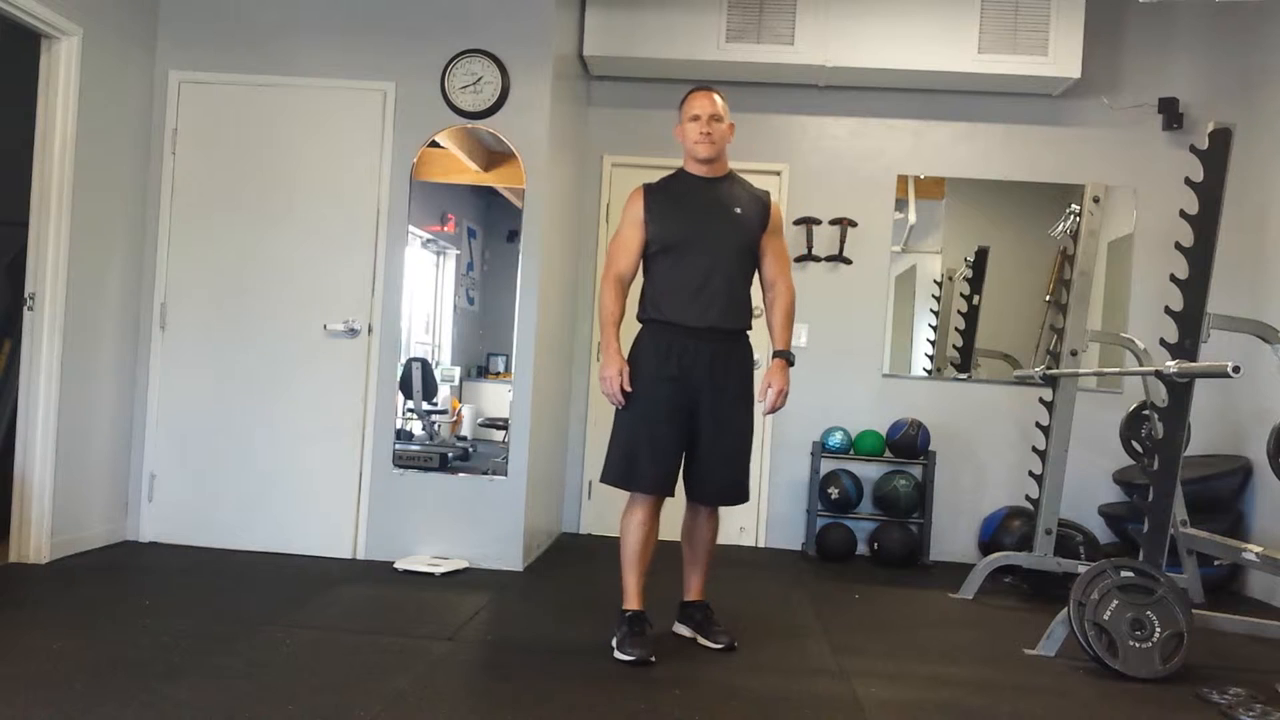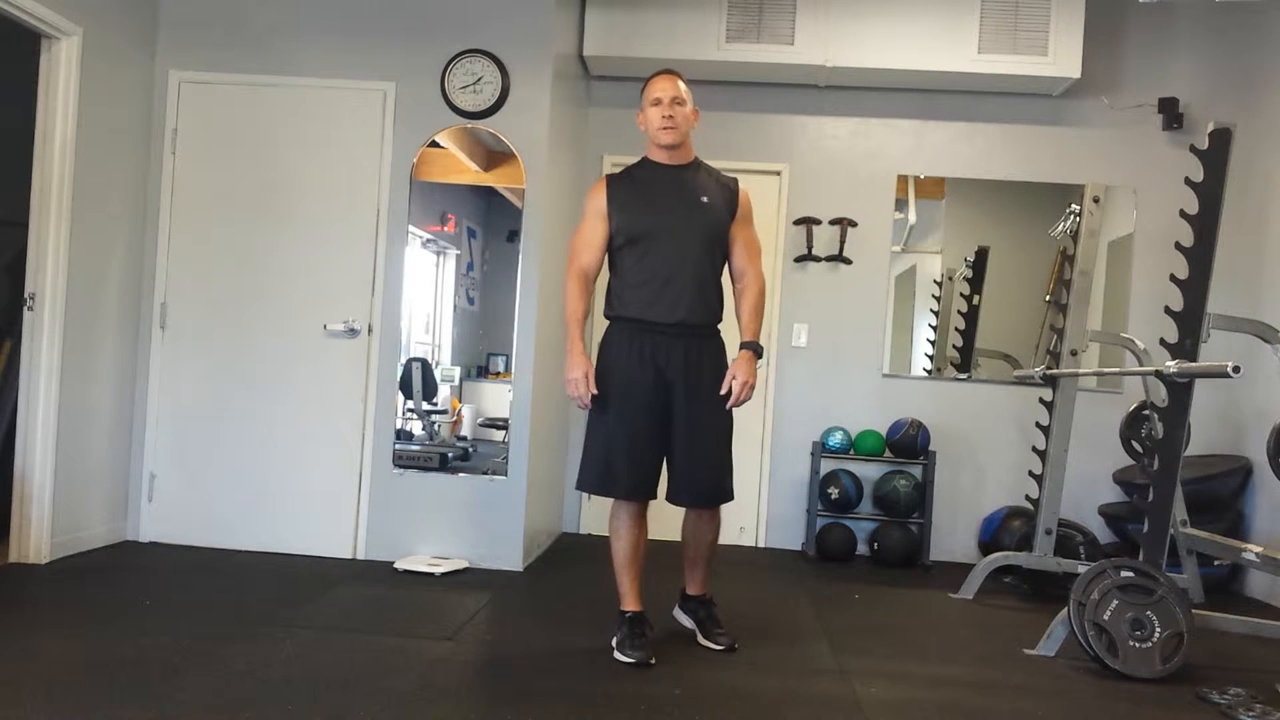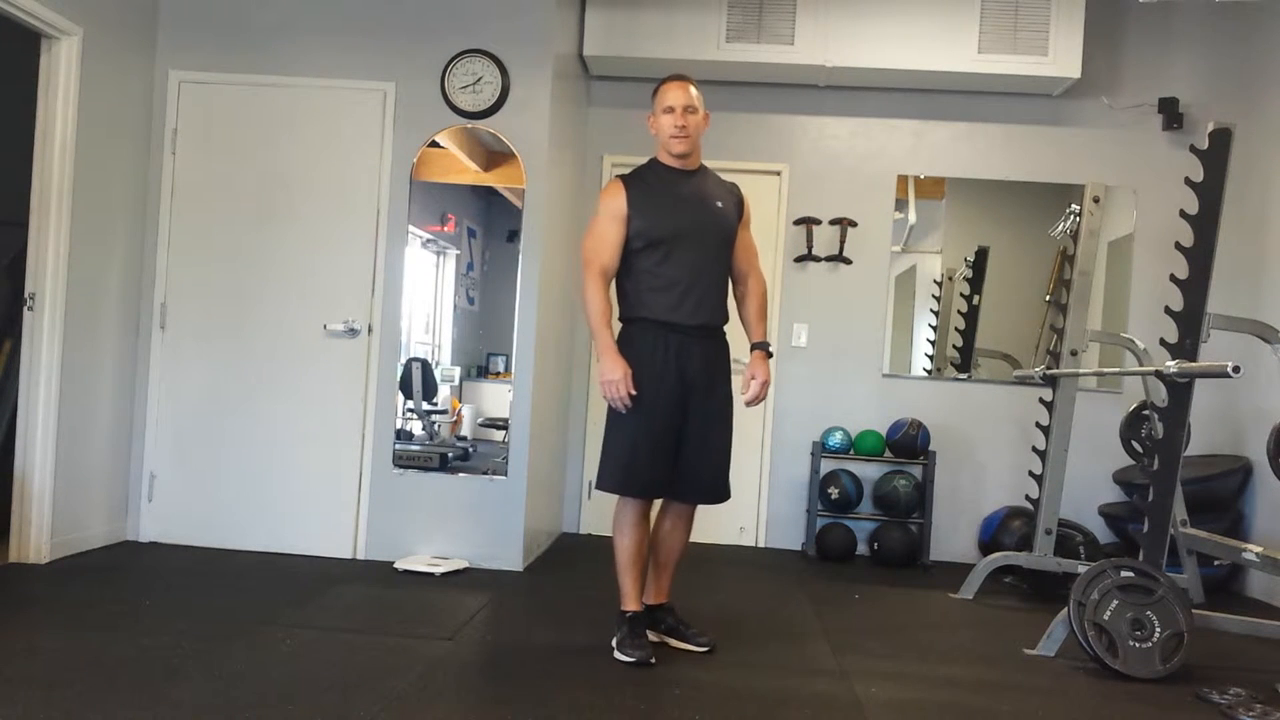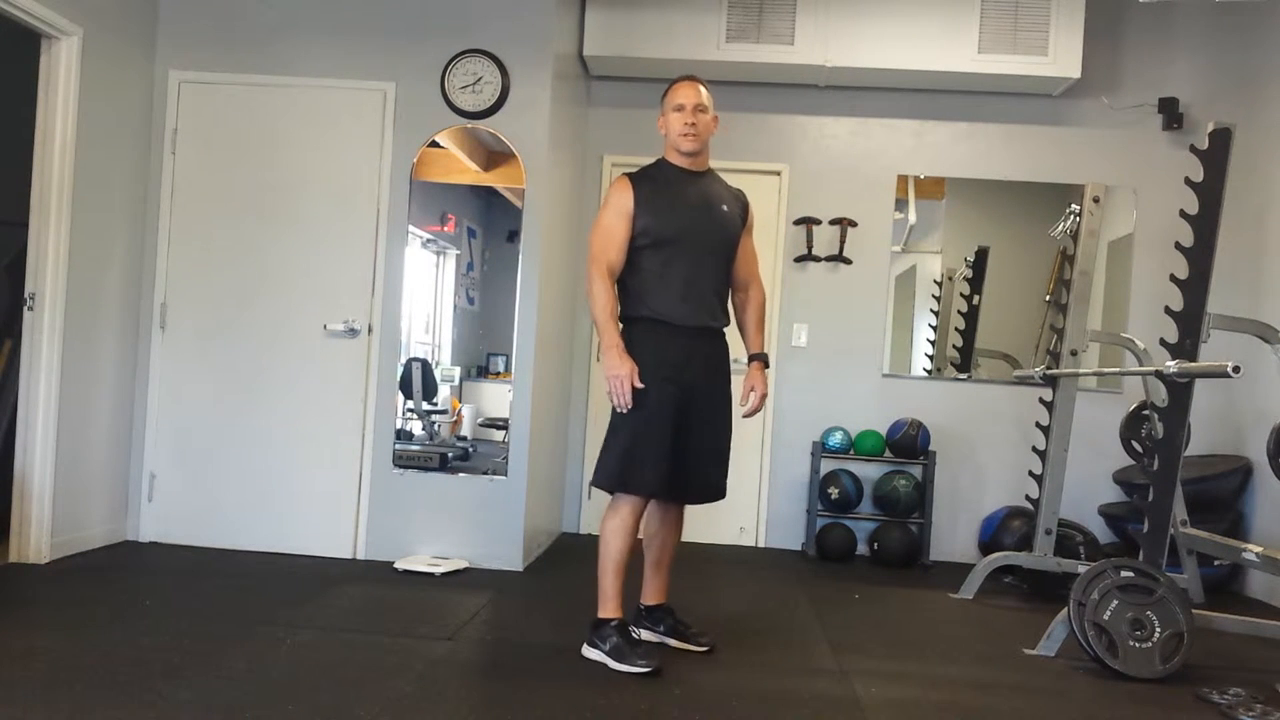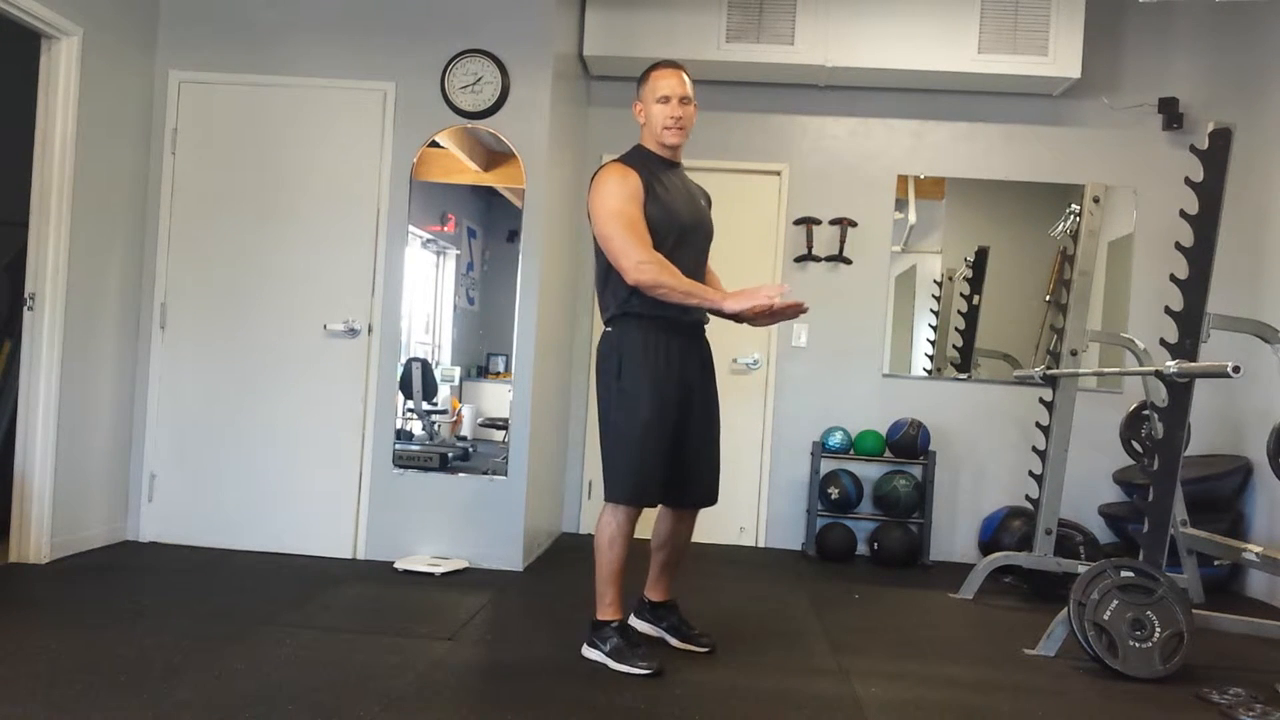
dt=1s
person 1, frame 1
left shoulder: (759, 206)
right shoulder: (649, 199)
left elbow: (778, 286)
right elbow: (617, 276)
left wrist: (780, 358)
right wrist: (611, 349)
left hip: (727, 357)
right hip: (660, 352)
left knee: (710, 494)
right knee: (646, 488)
left ankle: (693, 606)
right ankle: (632, 615)
person 1, frame 2
left shoulder: (727, 193)
right shoulder: (612, 190)
left elbow: (748, 276)
right elbow: (581, 272)
left wrist: (748, 350)
right wrist: (576, 349)
left hip: (701, 352)
right hip: (630, 349)
left knee: (704, 492)
right knee: (629, 492)
left ankle: (696, 599)
right ankle: (631, 616)
person 1, frame 3
left shoulder: (729, 197)
right shoulder: (625, 191)
left elbow: (748, 278)
right elbow: (596, 275)
left wrist: (759, 348)
right wrist: (607, 352)
left hip: (708, 354)
right hip: (648, 348)
left knee: (687, 491)
right knee: (636, 489)
left ankle: (658, 607)
right ankle: (630, 616)
person 1, frame 4
left shoulder: (734, 203)
right shoulder: (632, 190)
left elbow: (748, 287)
right elbow: (601, 273)
left wrist: (757, 359)
right wrist: (614, 351)
left hip: (709, 355)
right hip: (649, 350)
left knee: (675, 492)
right knee: (633, 490)
left ankle: (654, 611)
right ankle: (606, 627)
person 1, frame 5
left shoulder: (695, 192)
right shoulder: (621, 178)
right elbow: (639, 268)
left wrist: (747, 308)
right wrist: (726, 298)
left hip: (691, 348)
right hip: (638, 346)
left knee: (689, 491)
right knee: (628, 493)
left ankle: (655, 605)
right ankle: (605, 628)
